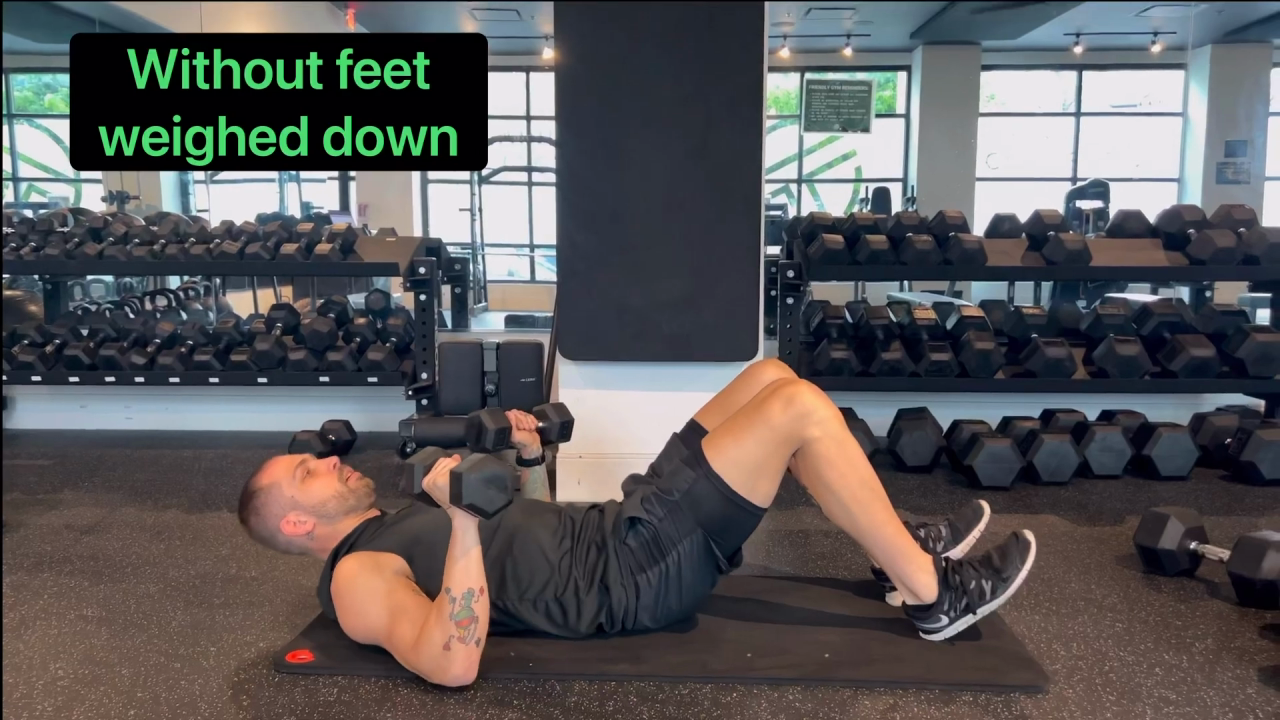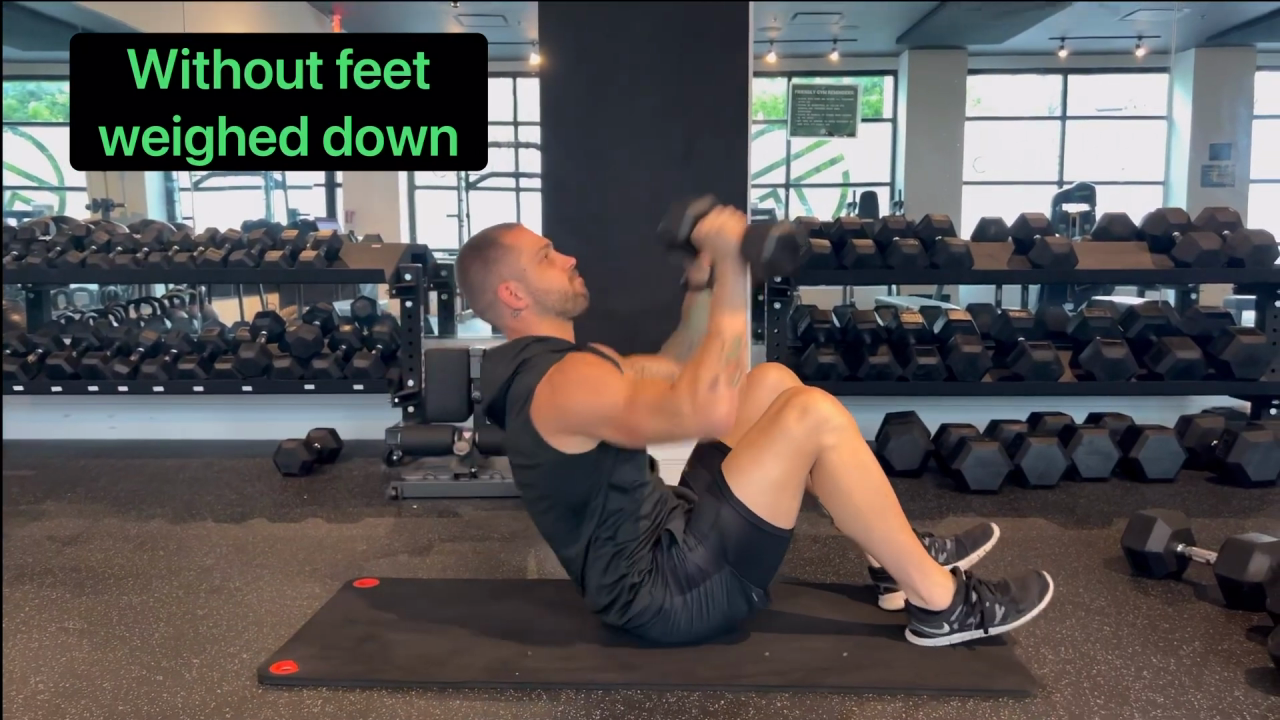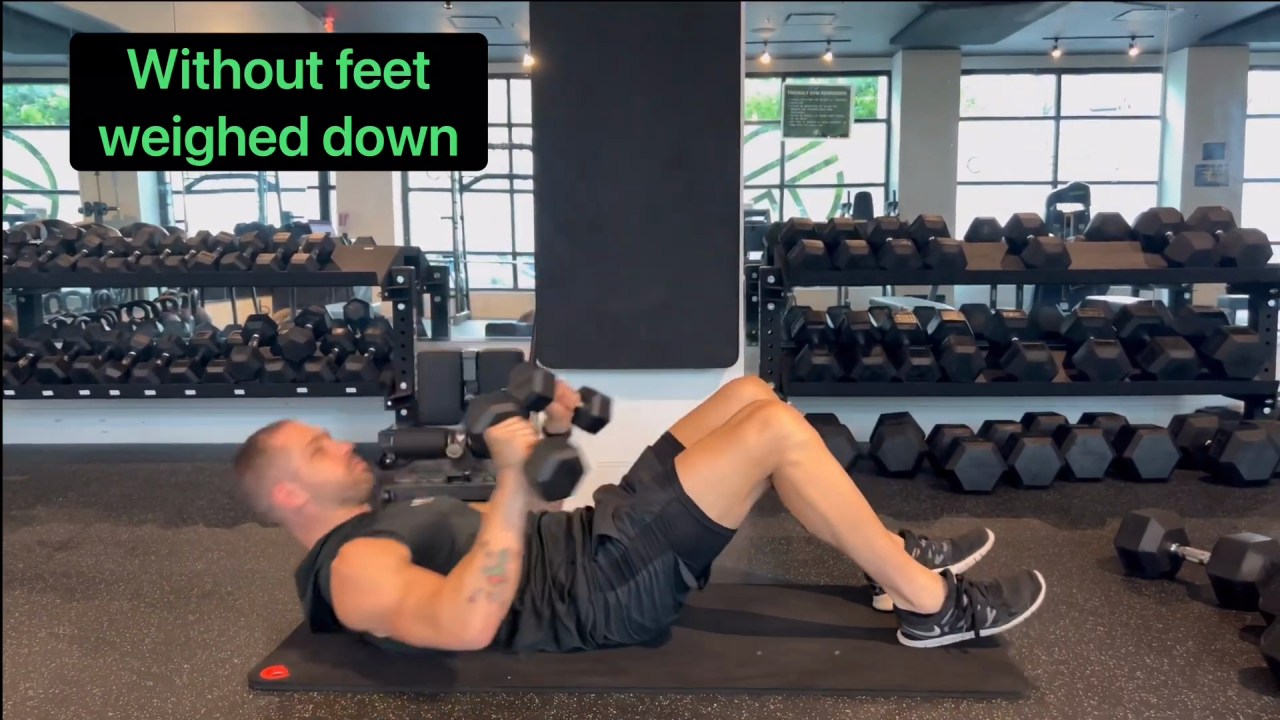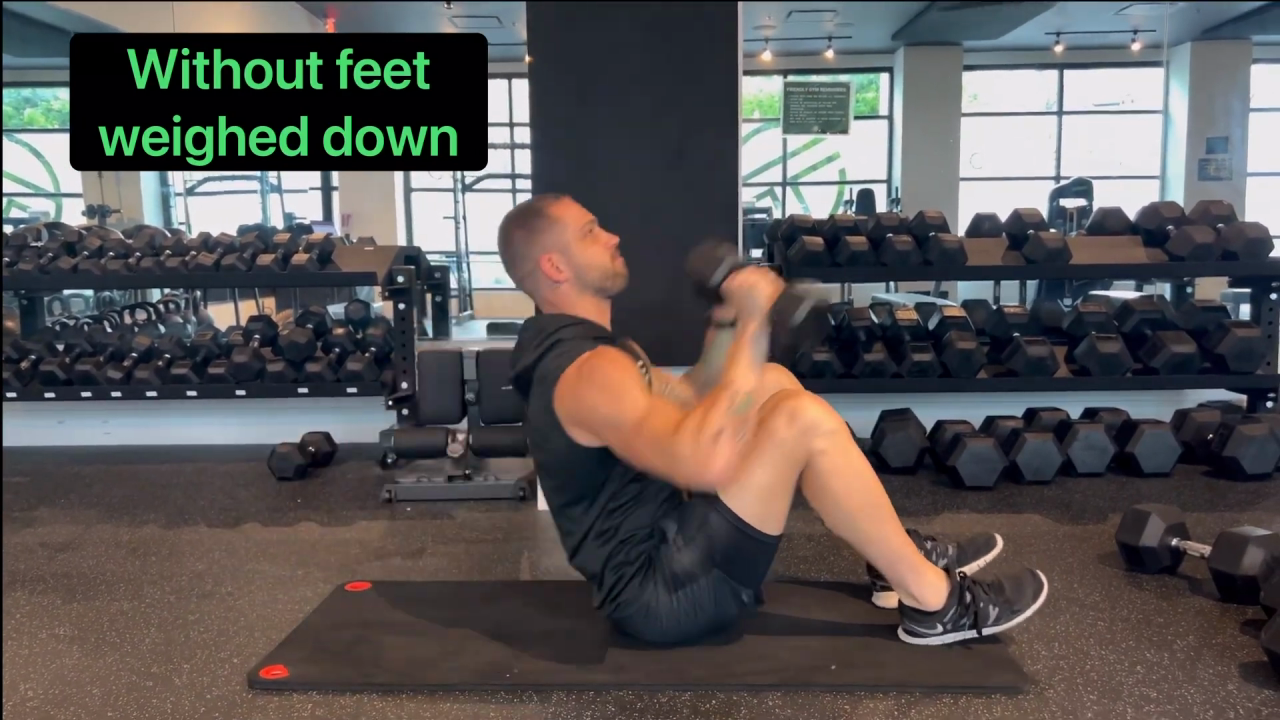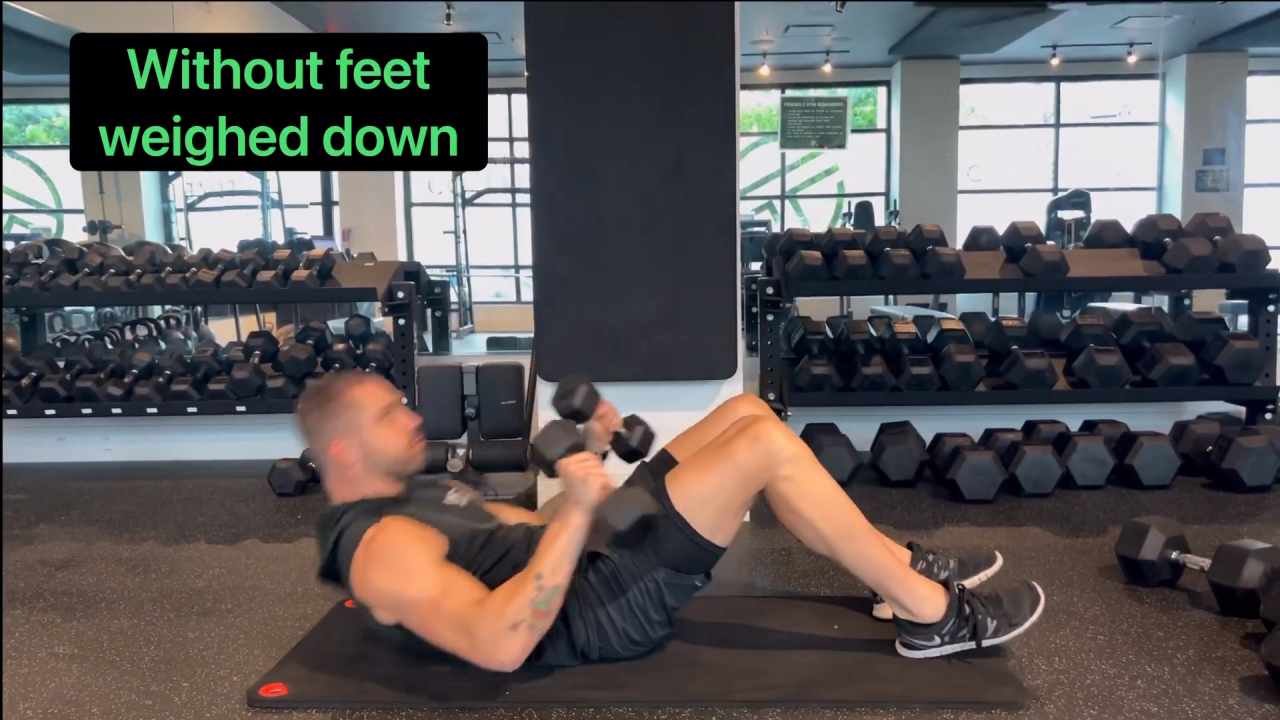
dt=1s
person 1, frame 1
left shoulder: (394, 530)
right shoulder: (360, 576)
right elbow: (455, 662)
left wrist: (528, 460)
right wrist: (463, 517)
left hip: (617, 527)
right hip: (636, 572)
left knee: (770, 376)
right knee: (800, 407)
left ankle: (899, 545)
right ankle: (931, 593)
person 1, frame 2
left shoulder: (554, 365)
right shoulder: (566, 383)
left elbow: (671, 378)
right elbow: (713, 409)
left wrist: (699, 277)
right wrist: (731, 266)
left hip: (669, 545)
right hip: (669, 589)
left knee: (773, 382)
right knee: (813, 415)
left ankle: (903, 560)
right ankle: (941, 603)
person 1, frame 3
left shoulder: (377, 525)
right shoulder: (355, 571)
right elbow: (471, 621)
left wrist: (550, 435)
right wrist: (512, 472)
left hip: (599, 532)
right hip: (613, 589)
left knee: (750, 394)
right knee: (776, 429)
left ankle: (896, 554)
right ankle: (930, 604)
person 1, frame 4
left shoulder: (585, 347)
right shoulder: (589, 372)
left elbow: (681, 412)
right elbow: (706, 460)
left wrist: (724, 324)
right wrist: (753, 321)
left hip: (665, 555)
right hip: (664, 594)
left knee: (776, 385)
right knee: (805, 420)
left ankle: (902, 559)
right ankle: (936, 603)
person 1, frame 5
left shoulder: (407, 500)
right shoulder: (382, 549)
right elbow: (502, 642)
left wrist: (582, 456)
right wrist: (579, 509)
left hip: (599, 561)
right hip: (603, 606)
left knee: (745, 414)
right knee: (764, 443)
left ankle: (903, 568)
right ankle: (931, 614)
